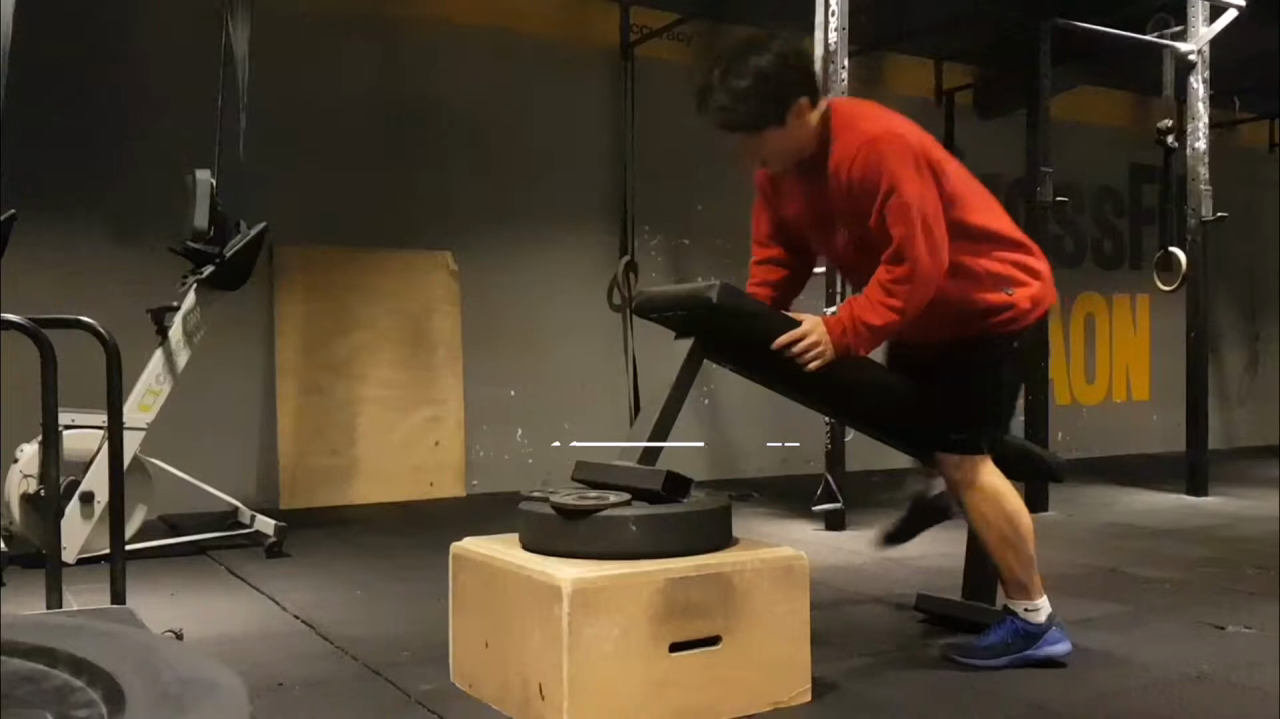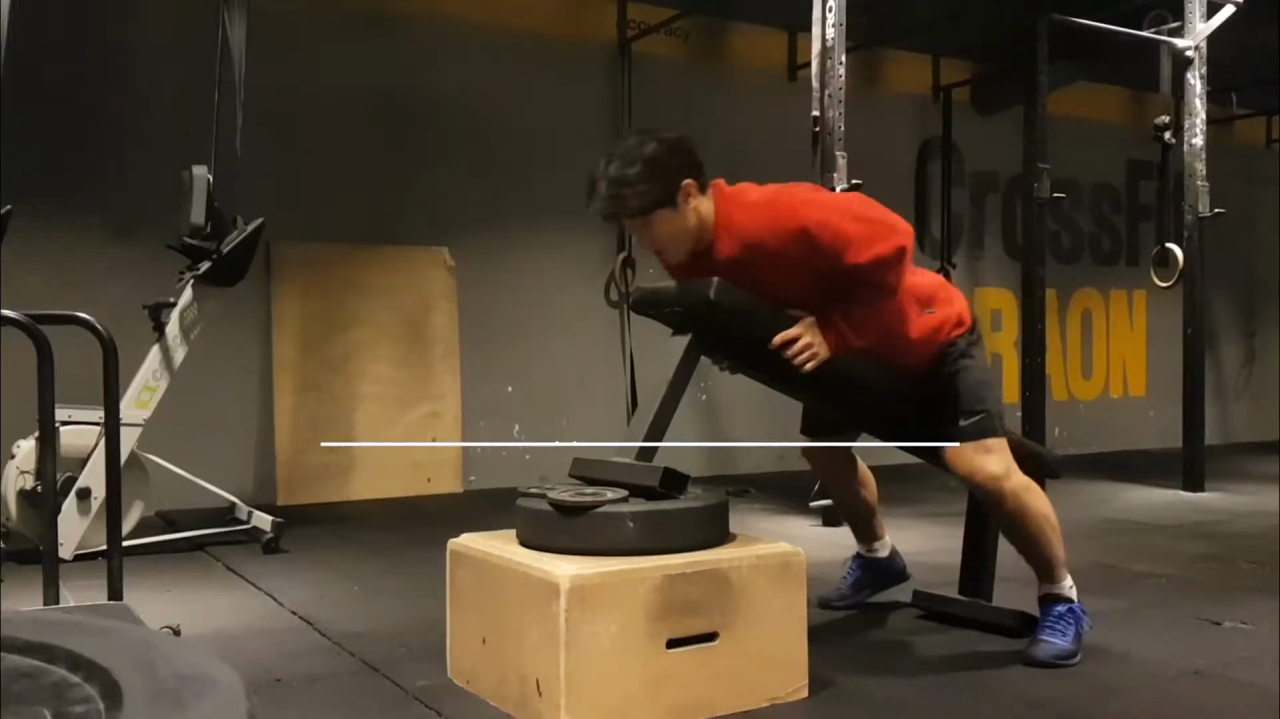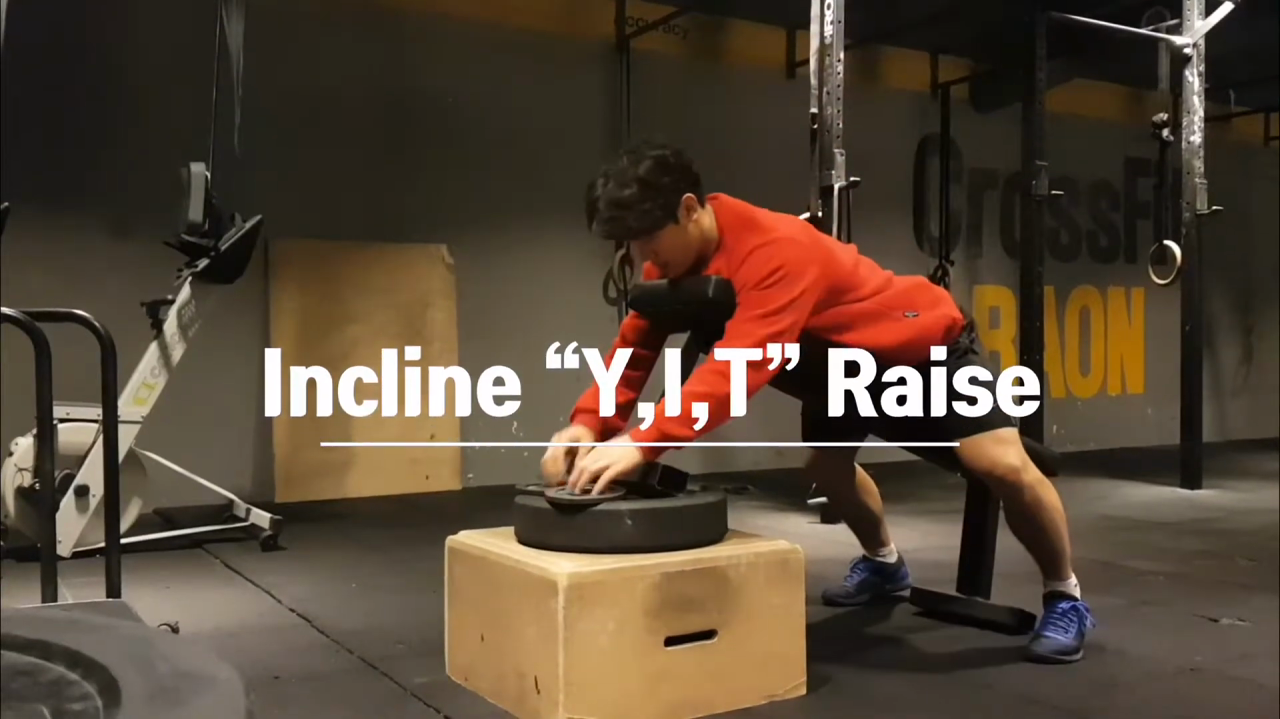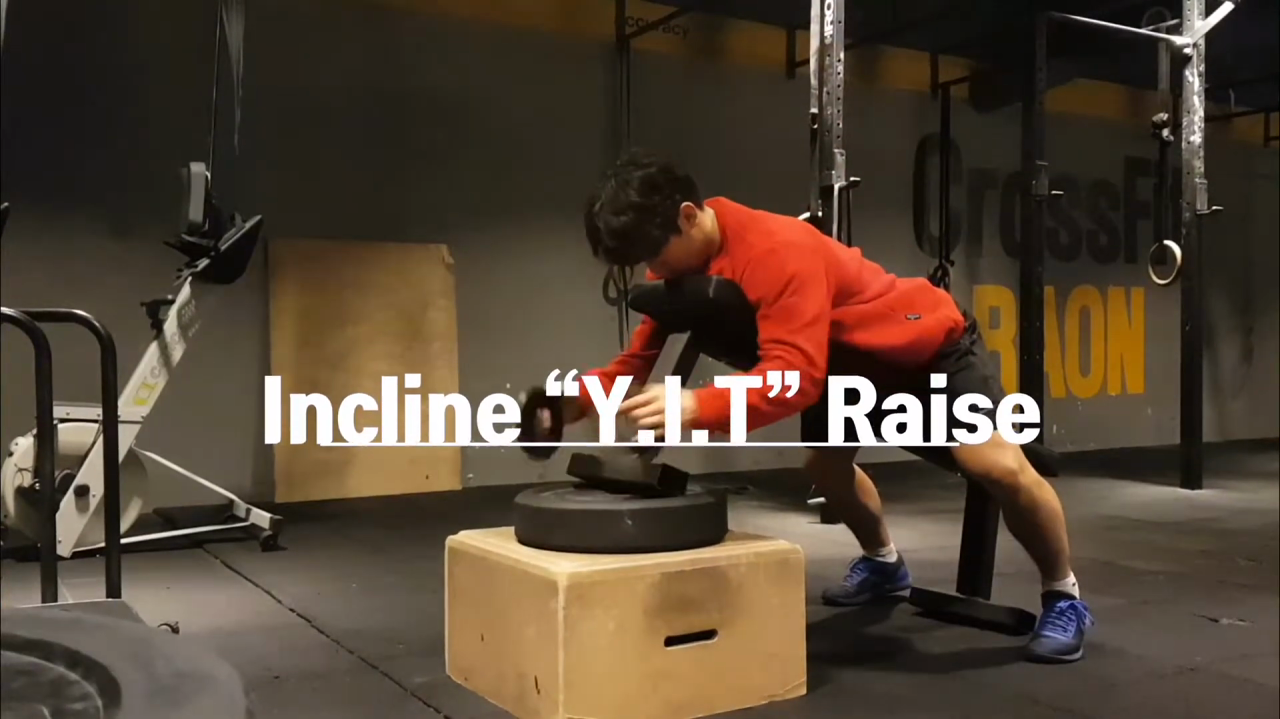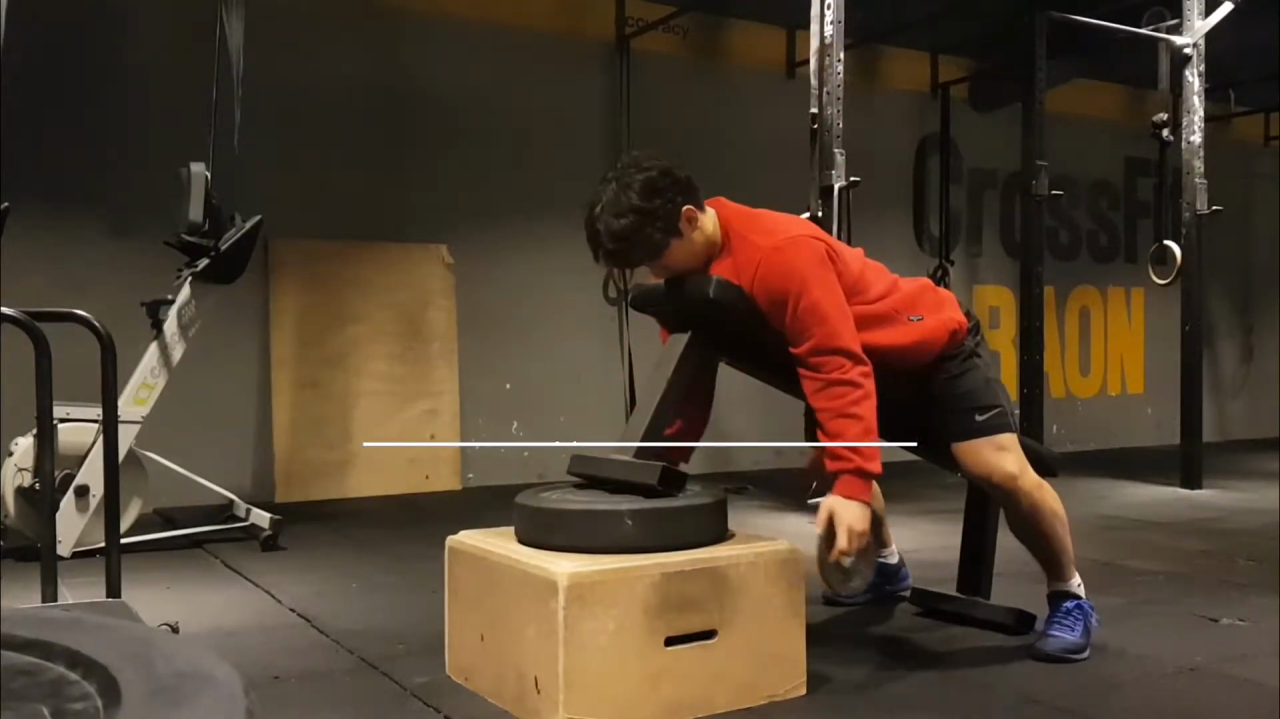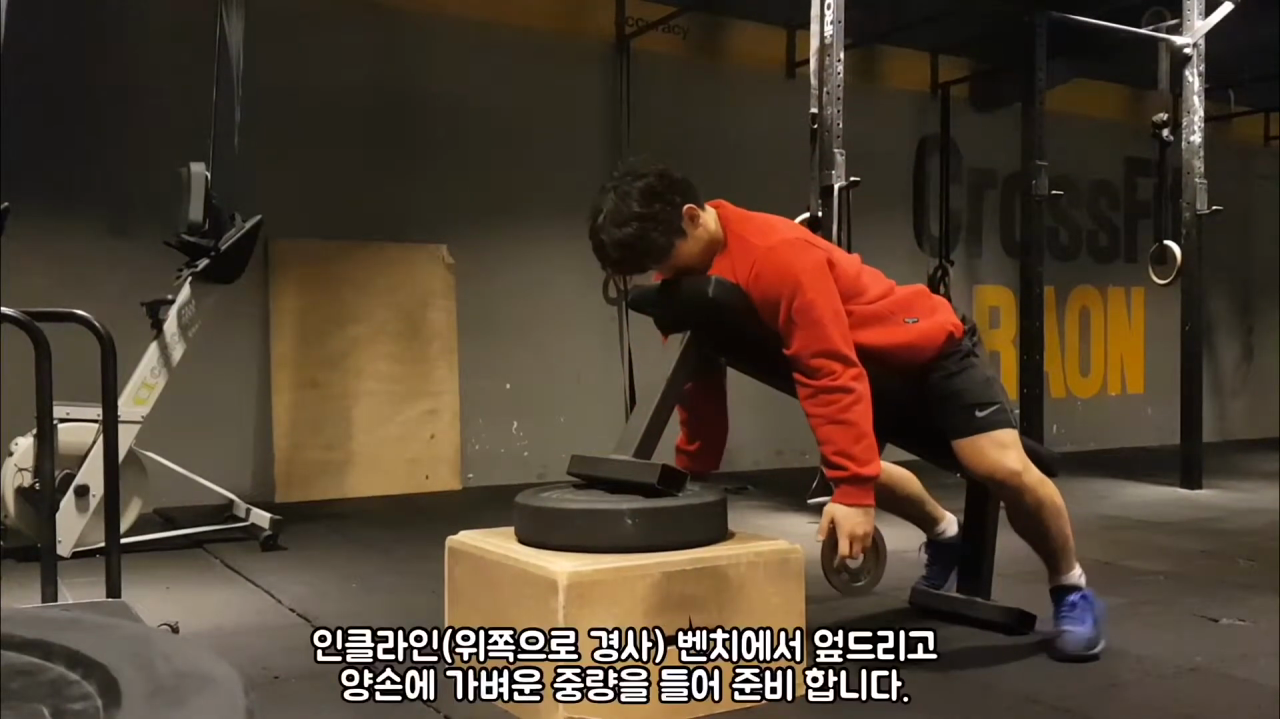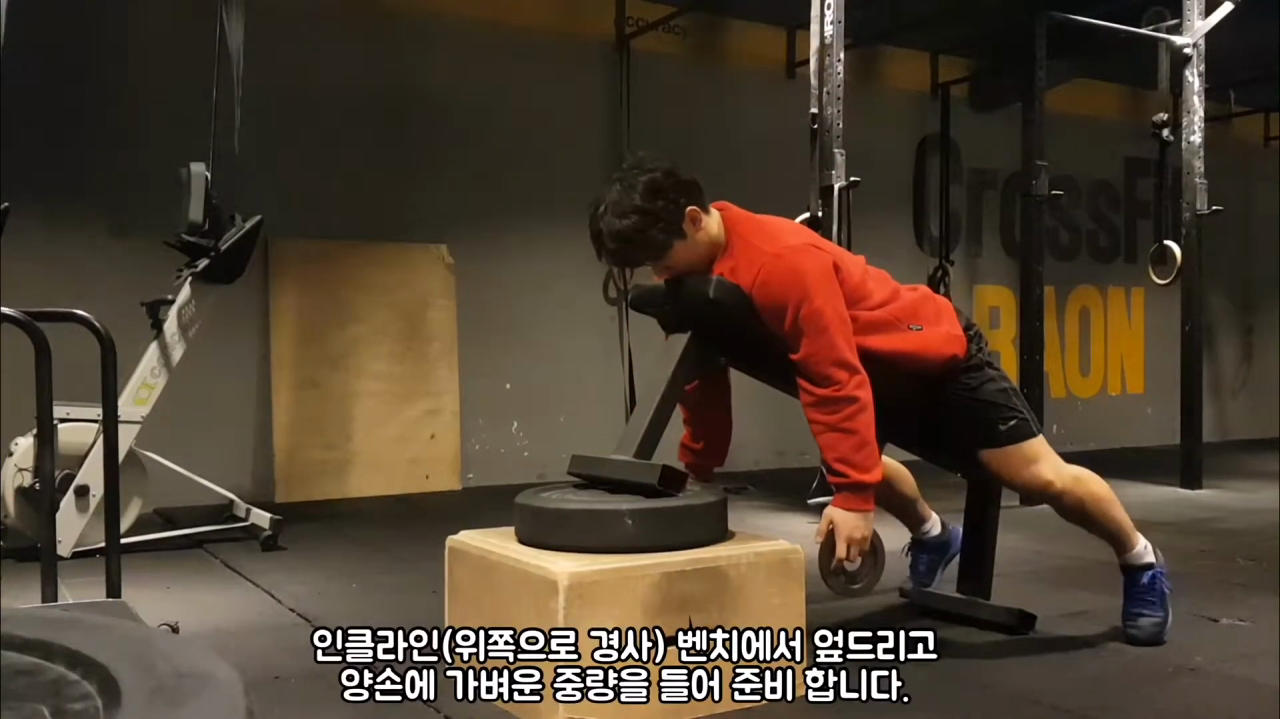
dt=0.7s
person 1, frame 1
left shoulder: (879, 143)
right shoulder: (778, 169)
left elbow: (916, 264)
right elbow: (781, 254)
left wrist: (841, 333)
left hip: (993, 301)
right hip: (927, 310)
left knee: (961, 459)
left ankle: (1033, 622)
person 1, frame 2
left shoulder: (769, 216)
right shoulder: (689, 253)
left elbow: (888, 241)
right elbow: (743, 300)
left wrist: (834, 334)
left hip: (930, 337)
right hip: (849, 352)
left knee: (987, 470)
right knee: (824, 451)
left ankle: (1062, 600)
right ankle: (878, 558)
person 1, frame 3
left shoulder: (774, 250)
right shoulder: (675, 259)
left elbow: (743, 366)
right elbow: (637, 347)
left wrist: (639, 444)
right wrist: (587, 423)
left hip: (923, 341)
left knee: (1001, 466)
right knee: (825, 462)
left ankle: (1065, 598)
right ankle: (883, 563)
person 1, frame 4
left shoulder: (776, 252)
right shoulder: (683, 262)
left elbow: (795, 371)
right elbow: (649, 354)
left wrist: (700, 409)
right wrist: (586, 394)
left hip: (929, 343)
right hip: (854, 358)
left knee: (998, 466)
right knee: (824, 461)
left ankle: (1063, 598)
right ankle: (883, 563)
person 1, frame 5
left shoulder: (782, 253)
right shoulder: (690, 265)
left elbow: (839, 369)
left wrist: (850, 485)
left hip: (933, 343)
right hip: (870, 358)
left knee: (1000, 470)
right knee: (824, 464)
left ankle: (1069, 598)
right ankle: (885, 564)
person 1, frame 6
left shoulder: (777, 255)
right shoulder: (687, 271)
left elbow: (831, 373)
right elbow: (699, 379)
left wrist: (853, 490)
right wrist: (691, 476)
left hip: (926, 344)
right hip: (868, 363)
left knee: (1001, 467)
right knee: (851, 462)
left ankle: (1071, 590)
right ankle: (945, 534)
person 1, frame 7
left shoulder: (784, 259)
right shoulder: (695, 271)
left elbow: (835, 379)
right elbow: (704, 379)
left wrist: (853, 496)
right wrist: (695, 475)
left hip: (938, 354)
right hip: (878, 372)
left knee: (1041, 476)
right knee: (852, 454)
left ankle: (1140, 562)
right ankle: (932, 536)
